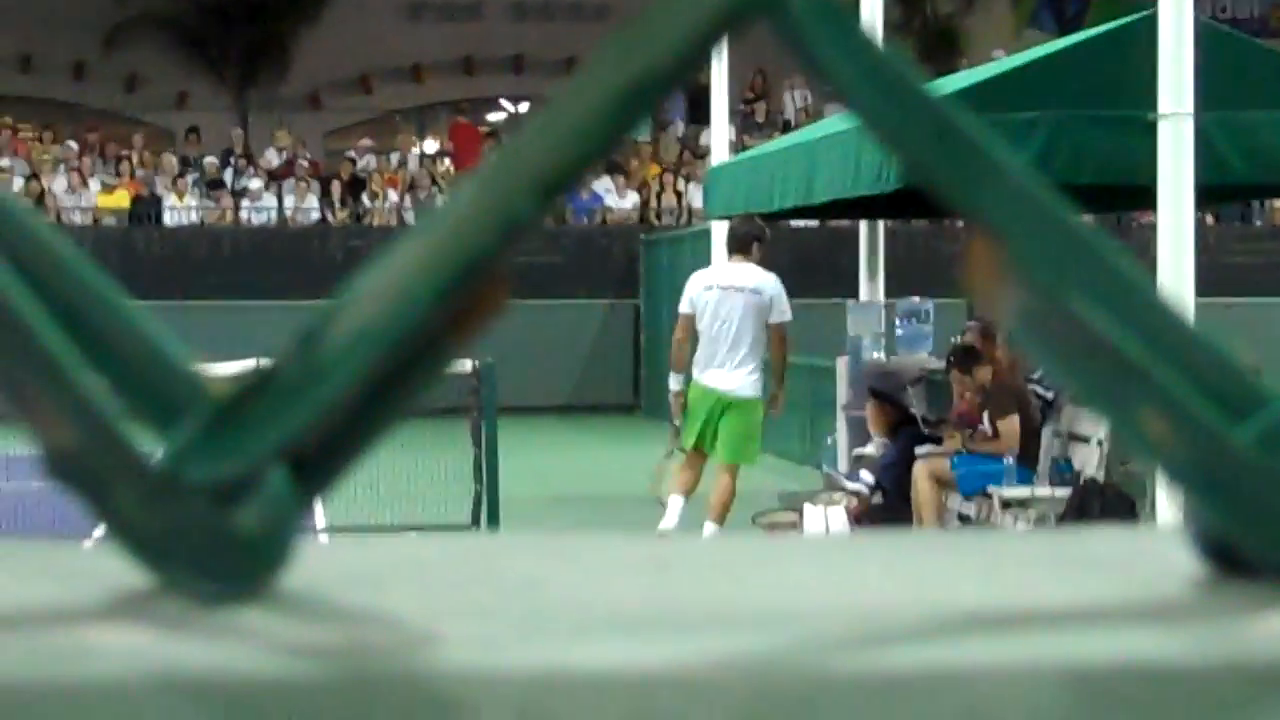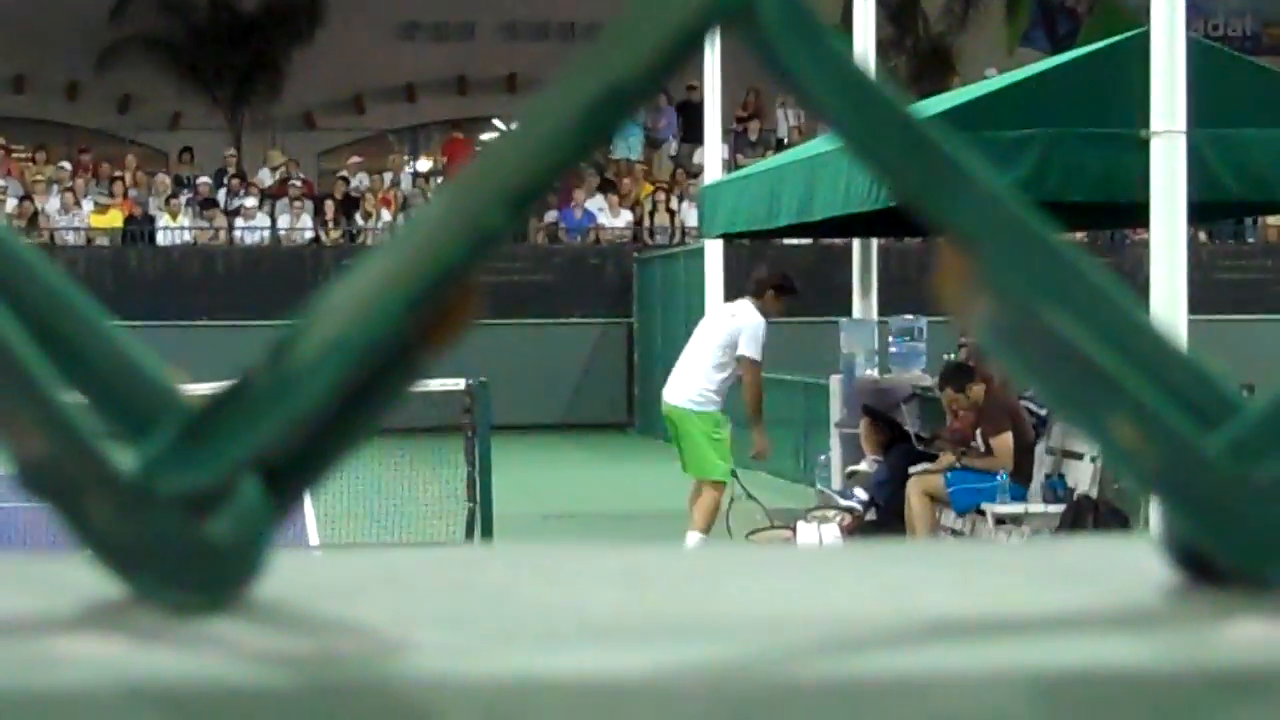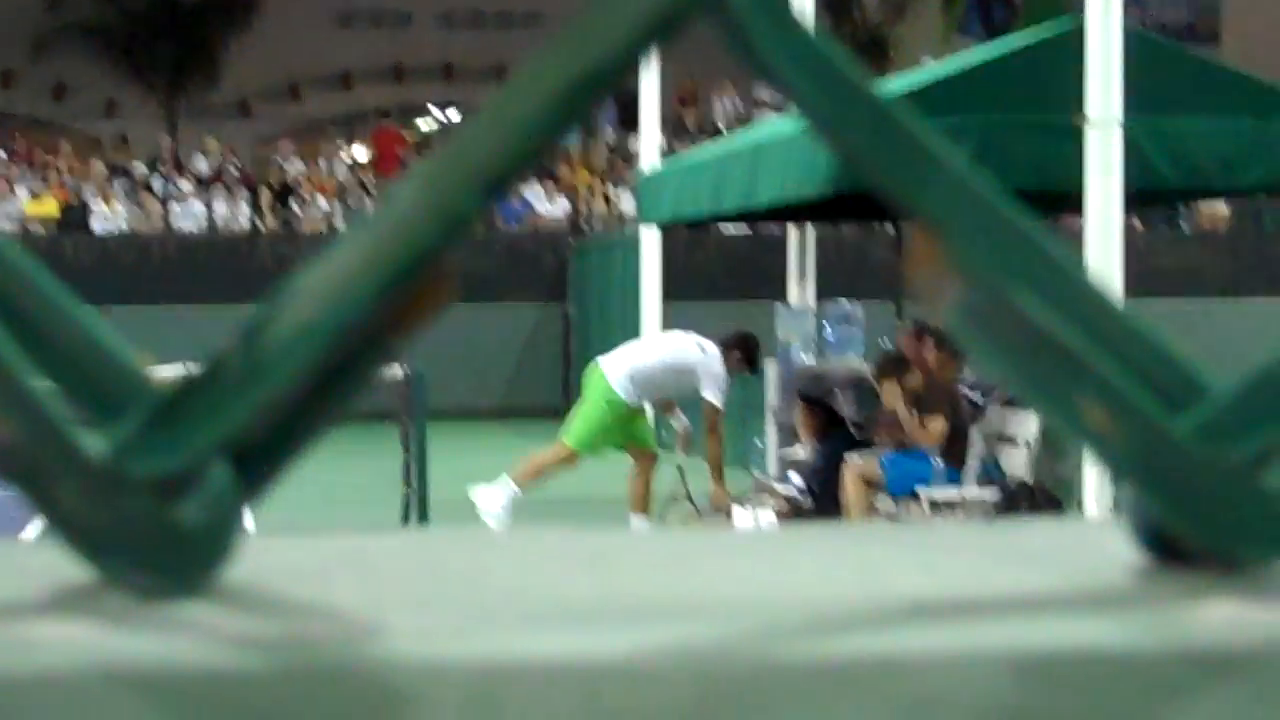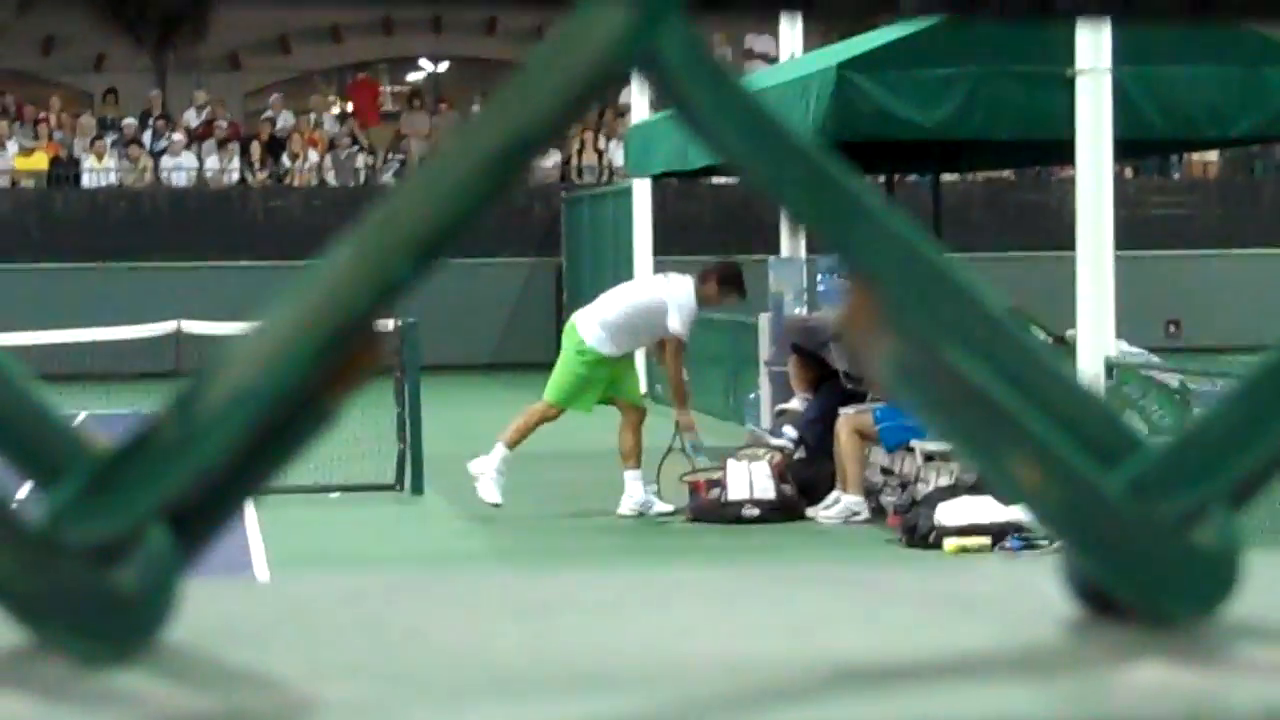
dt=0.4s
person 1, frame 1
left shoulder: (699, 280)
right shoulder: (770, 283)
left elbow: (681, 337)
right elbow: (778, 342)
left wrist: (676, 383)
right wrist: (778, 386)
left hip: (705, 384)
right hip: (746, 391)
left knee: (694, 455)
right knee: (728, 470)
left ankle: (674, 512)
person 1, frame 2
left shoulder: (724, 312)
right shoulder: (753, 320)
right elbow: (751, 380)
left wrist: (722, 416)
right wrist: (758, 431)
left hip: (673, 397)
right hip: (697, 405)
left knee: (704, 480)
right knee: (714, 484)
left ankle: (696, 549)
person 1, frame 3
left shoulder: (694, 345)
right shoulder: (715, 369)
right elbow: (712, 433)
left wrist: (679, 421)
right wrist: (719, 486)
left hip: (616, 383)
right hip: (612, 388)
left knee: (647, 457)
right knee: (568, 451)
right ankle: (497, 496)
person 1, frame 4
left shoulder: (680, 286)
right shoulder: (684, 300)
left elbow: (662, 340)
right elbow: (673, 358)
left wrist: (677, 376)
right wrist: (681, 409)
left hip: (612, 348)
right hip: (588, 341)
left knee: (634, 412)
right knee: (551, 408)
left ankle: (635, 495)
right ankle: (491, 464)
